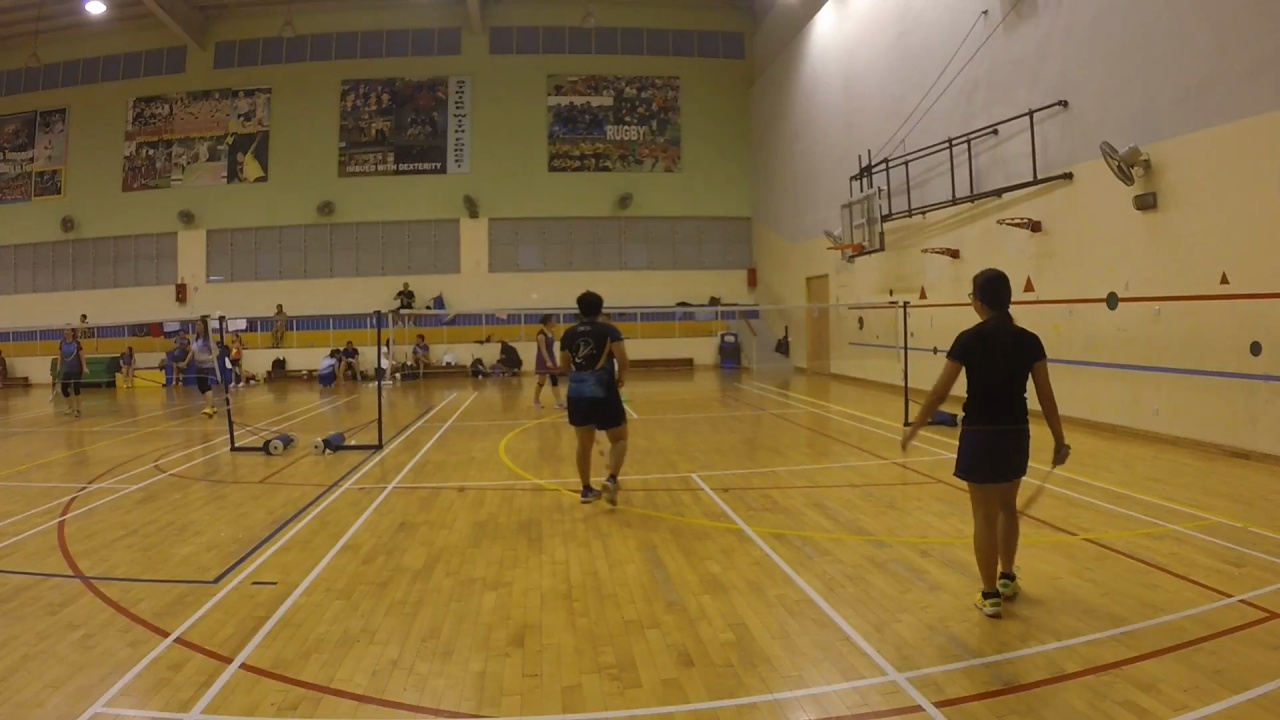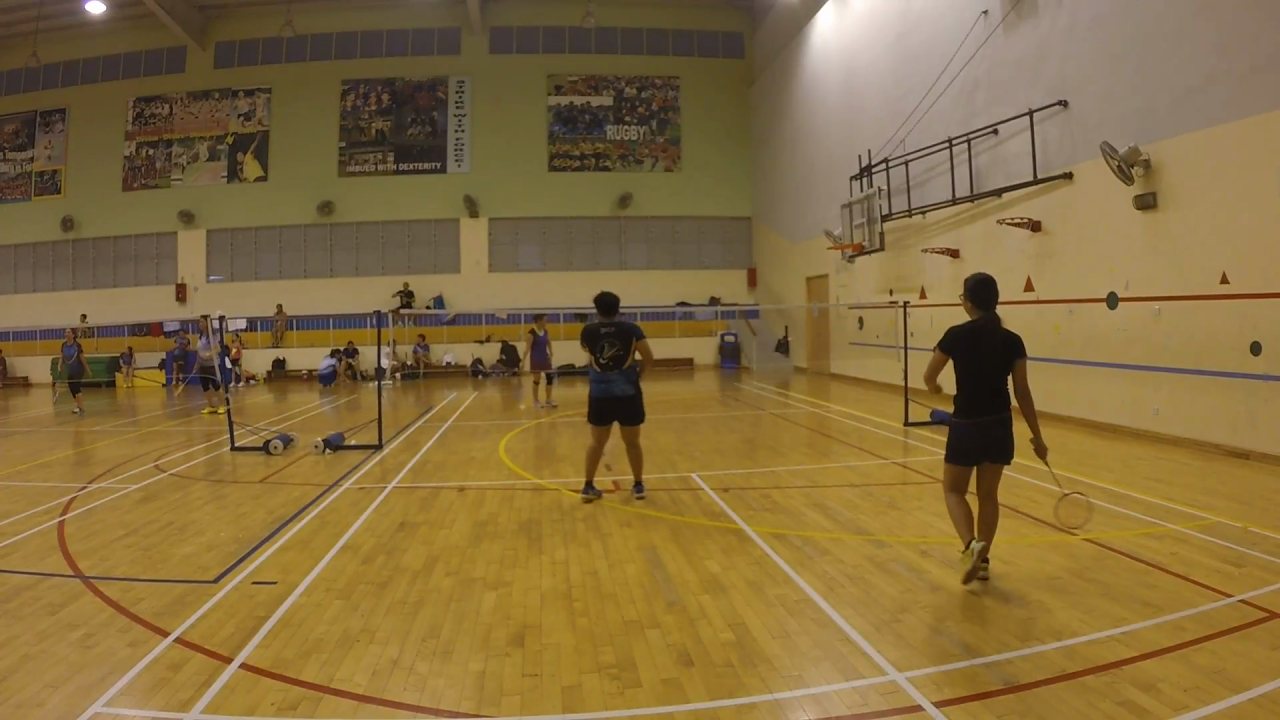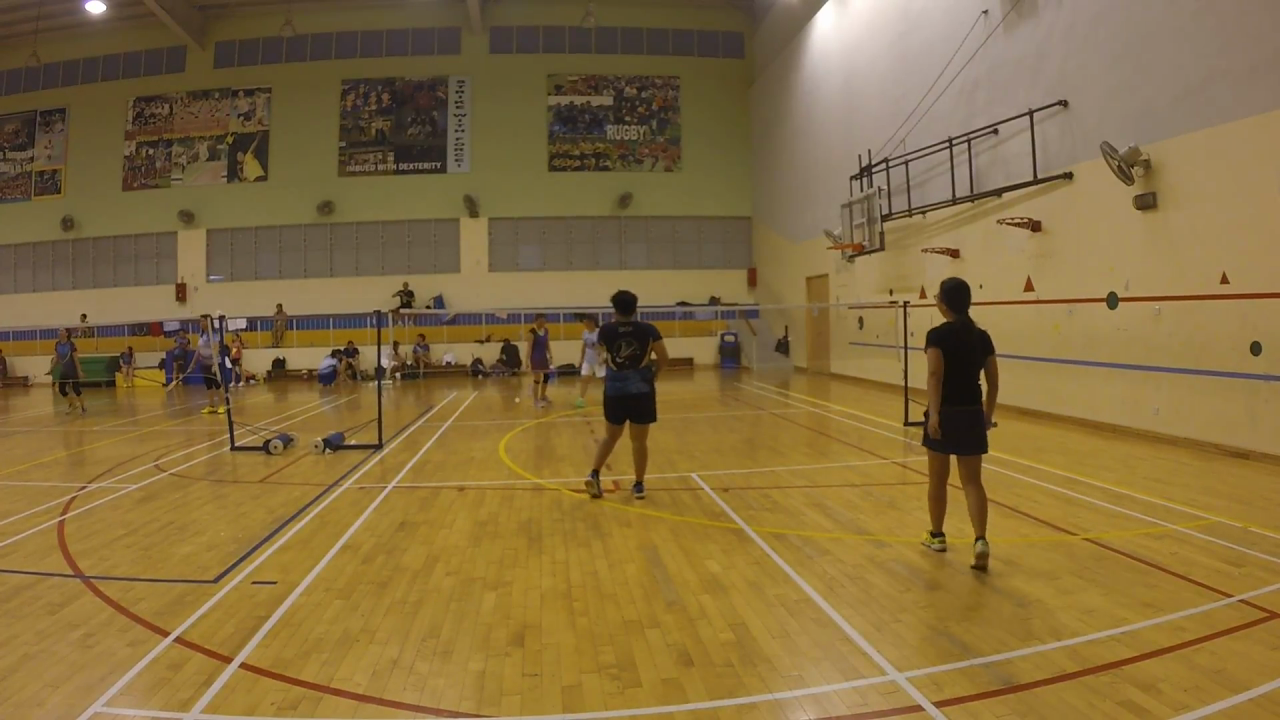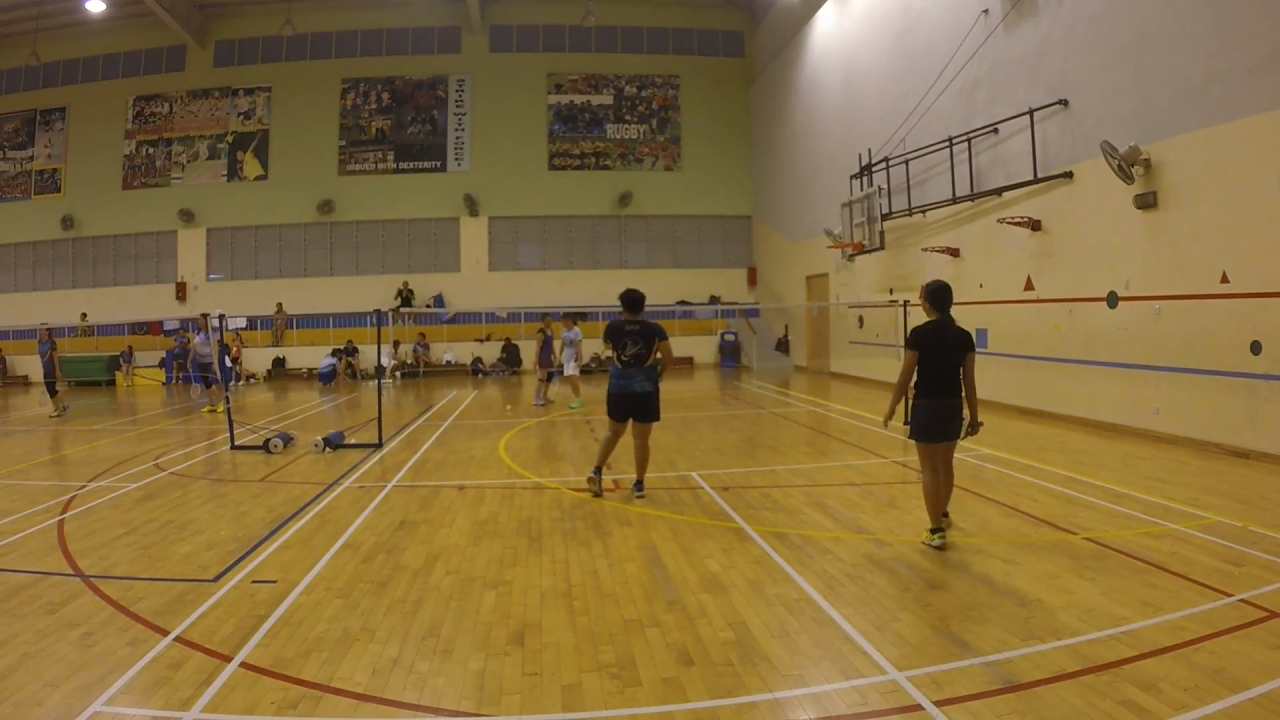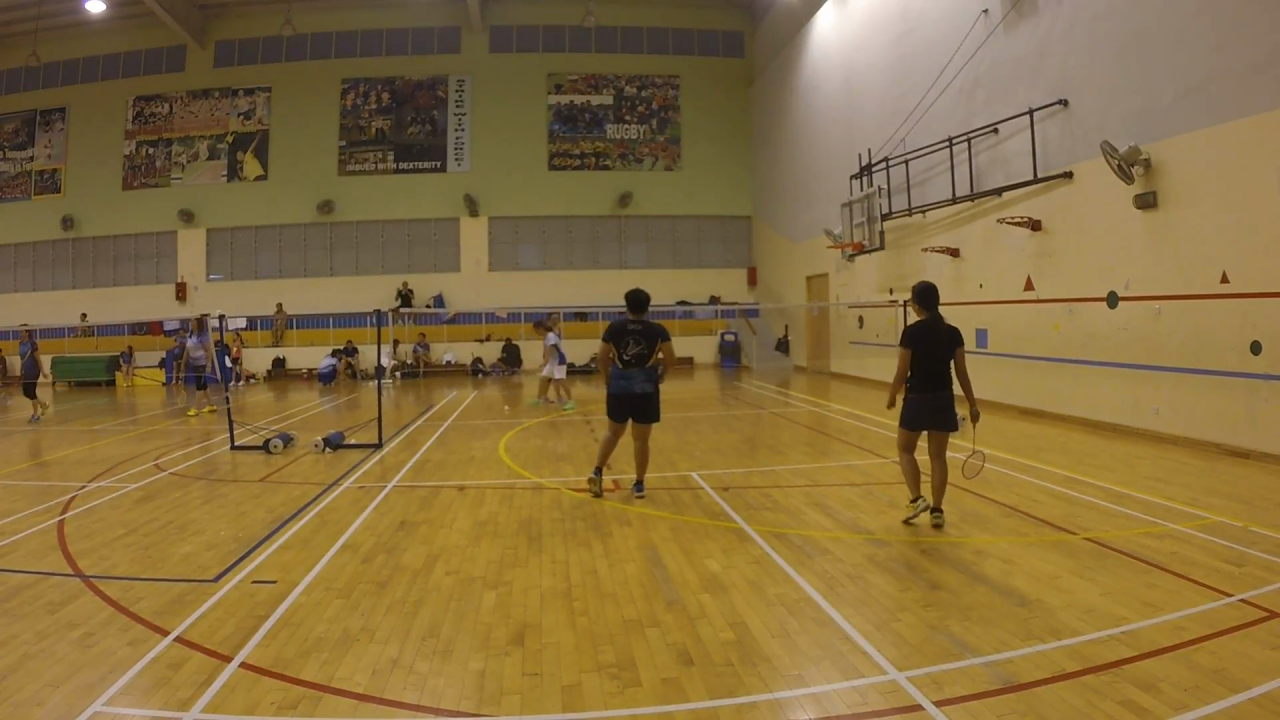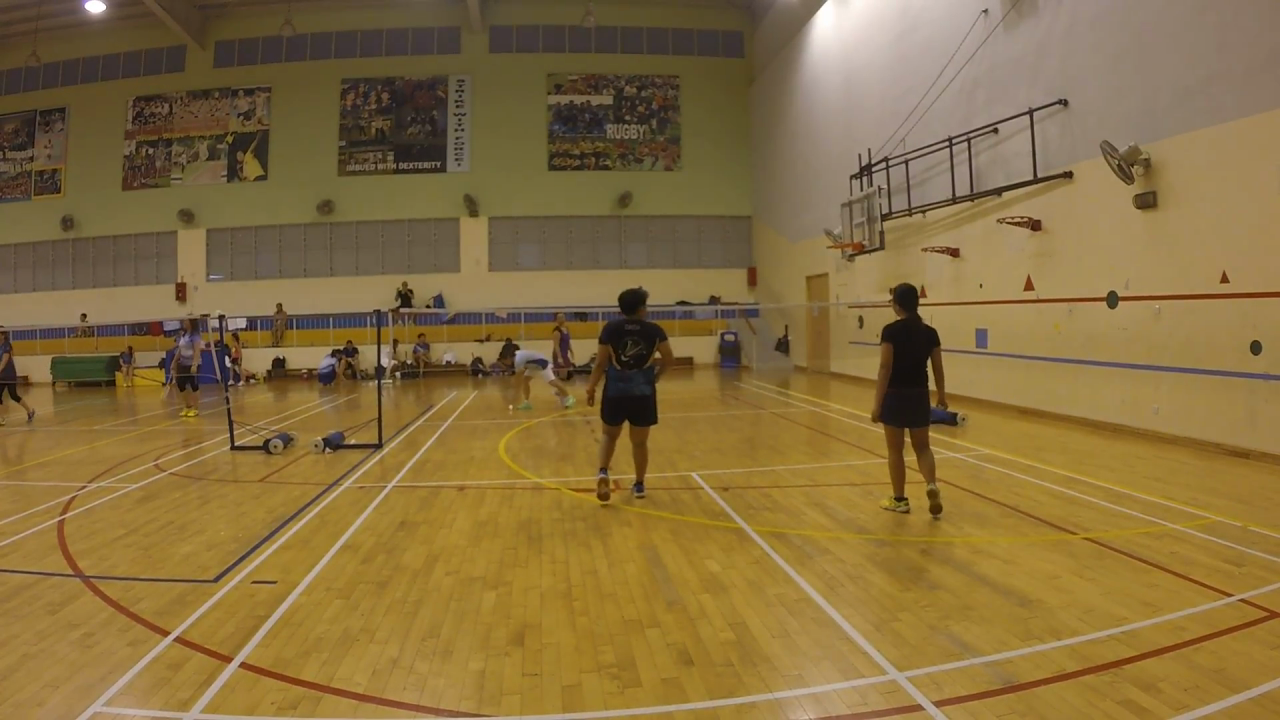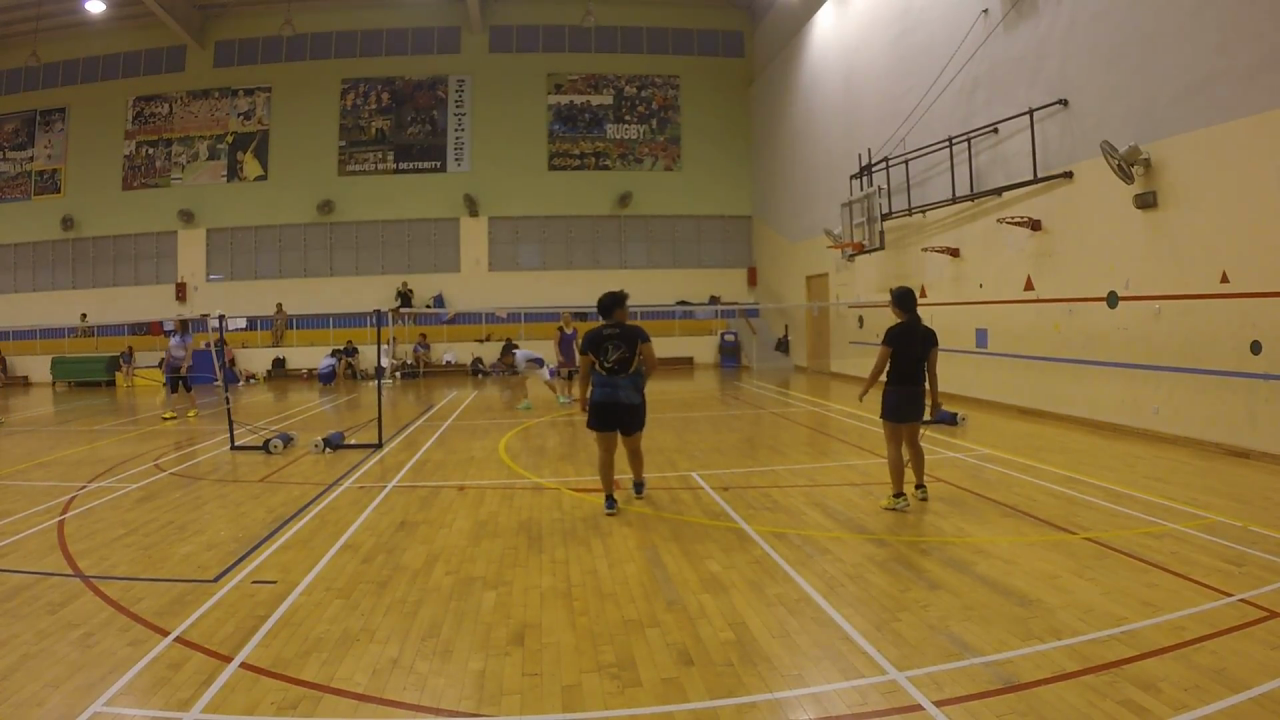
dt=0.4s
person 1, frame 1
left shoulder: (968, 340)
right shoulder: (1029, 341)
left elbow: (940, 392)
right elbow: (1046, 396)
left wrist: (915, 427)
right wrist: (1059, 440)
left hip: (980, 435)
right hip: (1016, 435)
left knee: (985, 515)
right knee: (1007, 507)
left ankle: (990, 595)
right ankle: (1007, 577)
person 1, frame 2
left shoulder: (956, 335)
right shoulder: (1012, 340)
left elbow: (929, 375)
right elbow: (1022, 392)
left wrist: (933, 387)
right wrist: (1036, 435)
left hip: (967, 424)
right hip: (1000, 425)
left knee: (953, 491)
right knee: (988, 494)
left ankle: (972, 545)
right ankle: (982, 558)
person 1, frame 3
left shoulder: (937, 335)
right shoulder: (982, 337)
left elbow: (935, 376)
right elbow: (993, 383)
left wrist: (933, 415)
right wrist: (987, 414)
left hip: (945, 414)
right hip: (972, 415)
left knee: (938, 479)
right knee: (972, 482)
left ankle: (937, 535)
right ankle: (980, 540)
person 1, frame 4
left shoulder: (919, 334)
right shoulder: (964, 336)
left elbow: (906, 376)
right elbow: (969, 381)
left wrist: (892, 407)
right wrist: (974, 416)
left hip: (927, 407)
right hip: (953, 407)
left knee: (931, 469)
right knee: (945, 462)
left ankle: (936, 531)
right ankle: (943, 516)
person 1, frame 5
left shoulder: (911, 332)
right shoulder: (953, 333)
left elbow: (902, 372)
right elbow: (962, 372)
left wrist: (892, 396)
right wrist: (972, 404)
left hip: (918, 400)
right hip: (944, 400)
left knee: (905, 450)
right knee: (938, 456)
left ankle: (917, 500)
right ankle: (937, 510)
person 1, frame 6
left shoulder: (891, 331)
right shoulder: (930, 333)
left elbow: (885, 368)
right elbow: (938, 368)
left wrist: (878, 403)
right wrist: (941, 395)
left hip: (896, 396)
right hip: (919, 396)
left knee: (895, 450)
right knee: (922, 447)
left ankle: (899, 500)
right ankle: (932, 486)
person 1, frame 7
left shoulder: (894, 333)
right shoulder: (929, 334)
left elbow: (879, 367)
right elbow: (932, 370)
left wrist: (865, 390)
right wrist: (934, 398)
left hip: (896, 393)
right hip: (917, 393)
left knee: (894, 446)
right knee: (913, 442)
left ankle: (898, 496)
right ankle: (921, 488)
person 2, frame 1
left shoulder: (569, 334)
right shoulder: (608, 330)
left elbow: (564, 365)
right elbow: (623, 359)
right wrist: (620, 376)
left hip: (576, 394)
right hip: (603, 393)
left knee: (584, 444)
right knee: (619, 439)
left ankle: (586, 489)
right ankle: (611, 480)
person 2, frame 2
left shoulder: (589, 331)
right shoulder: (631, 329)
right elbow: (648, 357)
right wrist: (640, 372)
left hip: (599, 393)
right hip: (627, 392)
left knee: (597, 441)
right knee: (632, 441)
left ankle: (588, 486)
right ankle: (638, 485)
person 2, frame 3
left shoulder: (606, 330)
right shoulder: (648, 330)
right elbow: (664, 358)
right wrist: (655, 372)
left hip: (614, 391)
right hip: (641, 391)
left knee: (610, 435)
right knee: (639, 440)
left ankle: (594, 474)
right ankle: (639, 485)
person 2, frame 4
left shoulder: (613, 327)
right shoulder: (655, 329)
right elbow: (668, 358)
right wrist: (660, 371)
left hip: (619, 389)
right hip: (645, 390)
left knee: (613, 432)
right knee: (641, 438)
left ankle: (596, 471)
right ankle: (639, 484)
person 2, frame 5
left shoulder: (614, 327)
right shoulder: (658, 330)
left elbow: (602, 357)
right elbow: (670, 360)
left wrist: (607, 375)
right wrist: (661, 373)
left hip: (618, 389)
right hip: (645, 391)
left knee: (613, 433)
right knee: (641, 439)
left ankle: (597, 472)
right ankle: (639, 484)
person 2, frame 6
left shoulder: (610, 329)
right shoulder: (654, 330)
left elbow: (600, 363)
right elbow: (668, 359)
left wrist: (591, 387)
right wrist: (657, 374)
left hip: (615, 392)
right hip: (642, 393)
left knee: (609, 436)
right knee: (639, 441)
left ankle: (603, 472)
right ankle: (639, 485)
person 2, frame 7
left shoulder: (590, 337)
right shoulder: (636, 333)
left elbow: (584, 373)
right elbow: (652, 363)
left wrist: (583, 396)
right wrist: (643, 380)
left hip: (602, 400)
right hip: (632, 399)
left knee: (606, 451)
right knee: (633, 446)
left ankle: (609, 500)
right ankle: (638, 485)
